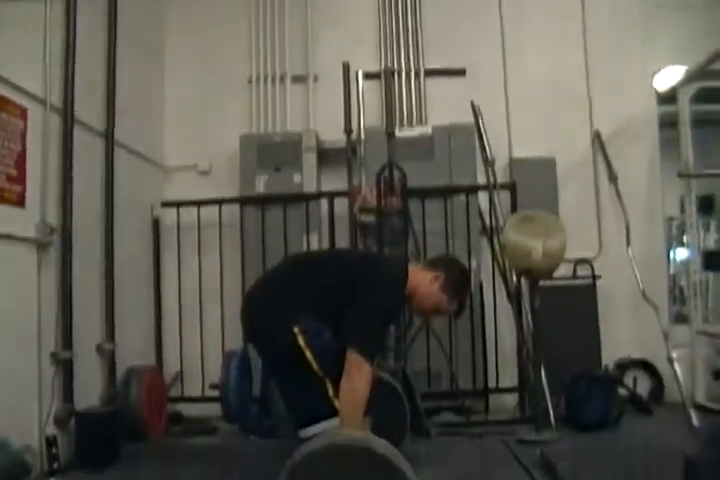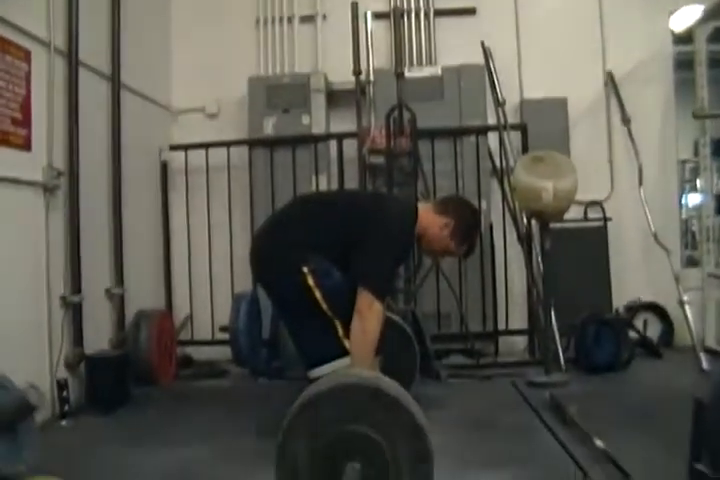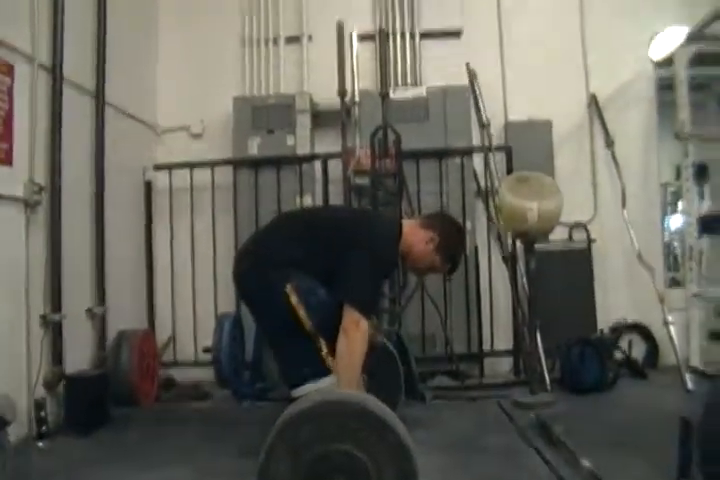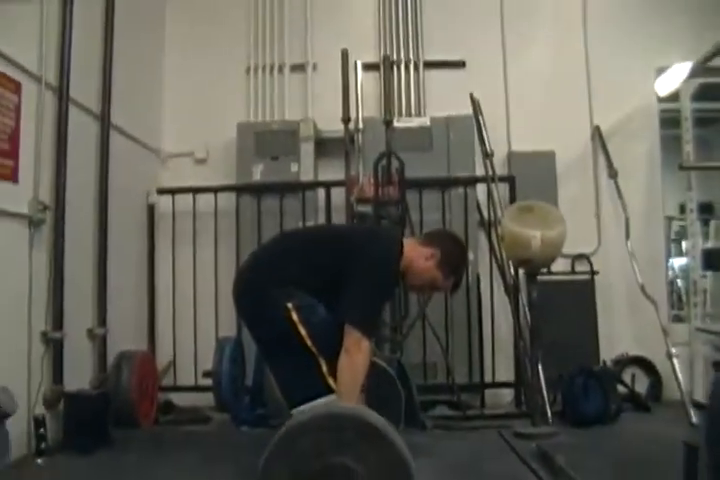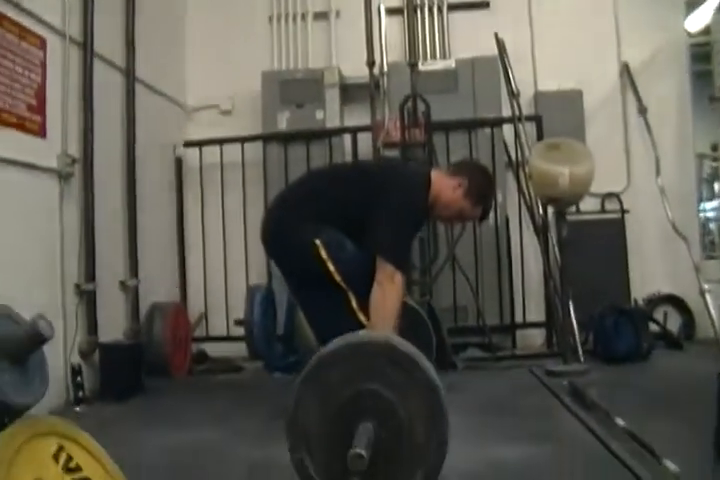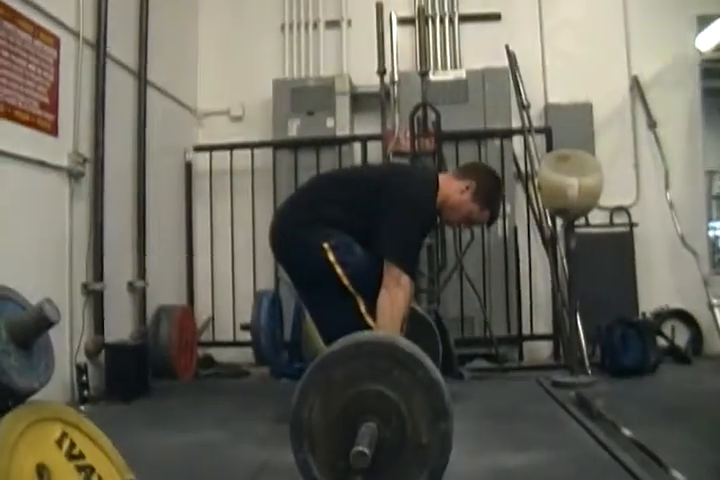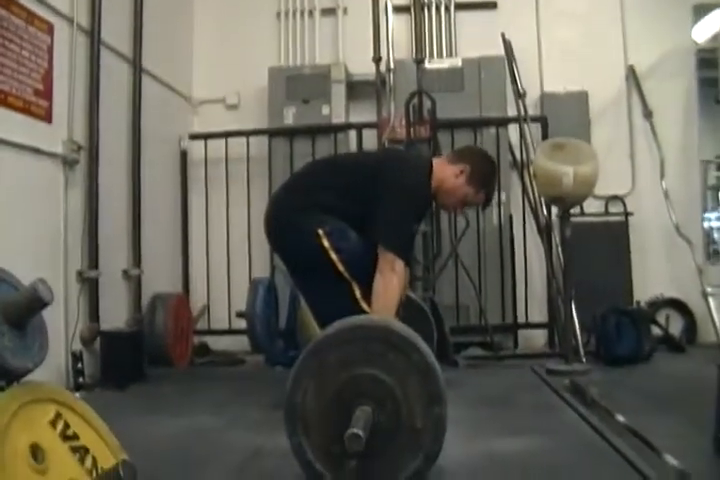
dt=0.3s
person 1, frame 1
left shoulder: (388, 279)
right shoulder: (384, 288)
left elbow: (358, 363)
right elbow: (357, 369)
left hip: (275, 307)
right hip: (275, 310)
right knee: (332, 412)
person 1, frame 2
left shoulder: (398, 218)
right shoulder: (394, 227)
left elbow: (367, 302)
right elbow: (368, 308)
left hip: (282, 248)
right hip: (283, 250)
right knee: (340, 352)
person 1, frame 3
left shoulder: (382, 234)
right shoulder: (378, 244)
left elbow: (353, 321)
right elbow: (354, 325)
left hip: (265, 266)
right hip: (266, 268)
right knee: (325, 371)
person 1, frame 4
left shoulder: (383, 252)
right shoulder: (379, 260)
left elbow: (356, 341)
right elbow: (355, 345)
left hip: (267, 285)
right hip: (268, 286)
right knee: (324, 390)
person 1, frame 5
left shoulder: (411, 187)
right shoulder: (407, 194)
left elbow: (392, 275)
right elbow: (387, 279)
left wrist: (388, 333)
left hip: (293, 225)
right hip: (295, 225)
right knee: (357, 328)
person 1, frame 6
left shoulder: (420, 191)
right shoulder: (415, 197)
left elbow: (401, 278)
right elbow: (394, 282)
left hip: (302, 228)
right hip: (304, 228)
right knee: (365, 331)
person 1, frame 7
left shoulder: (414, 179)
right shoulder: (409, 181)
left elbow: (397, 264)
right elbow: (389, 267)
left hip: (297, 214)
right hip: (300, 213)
